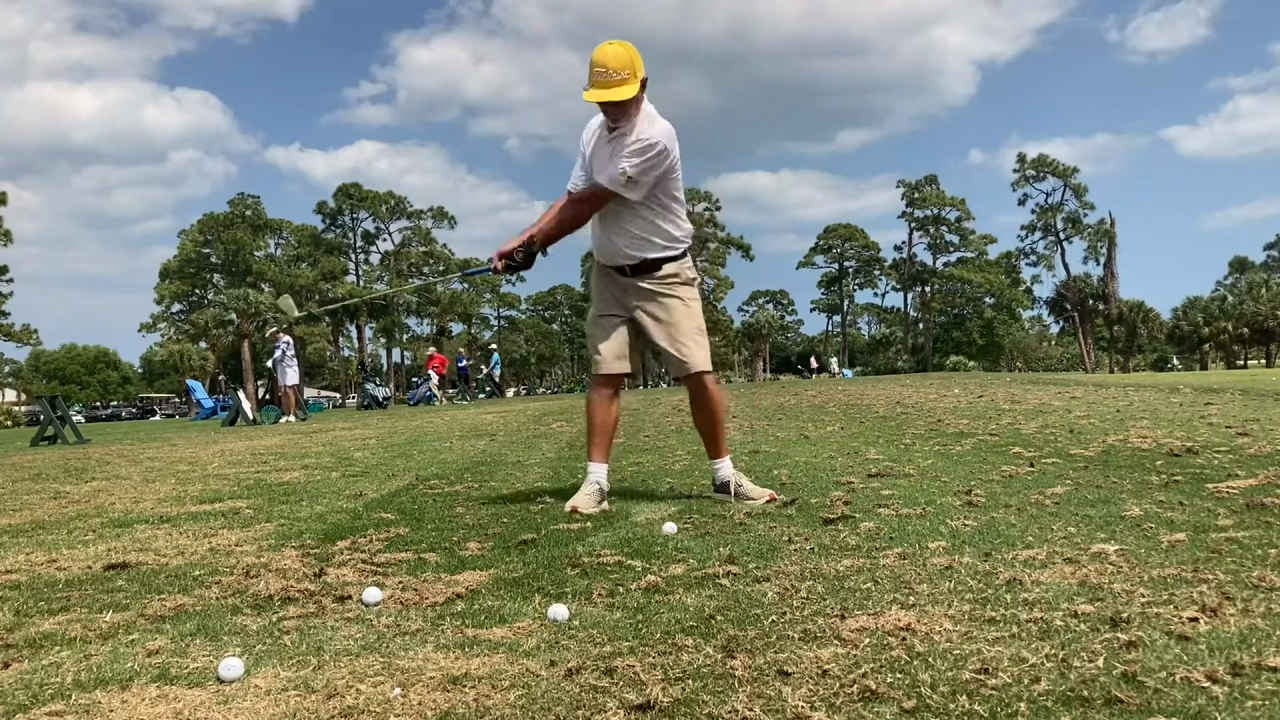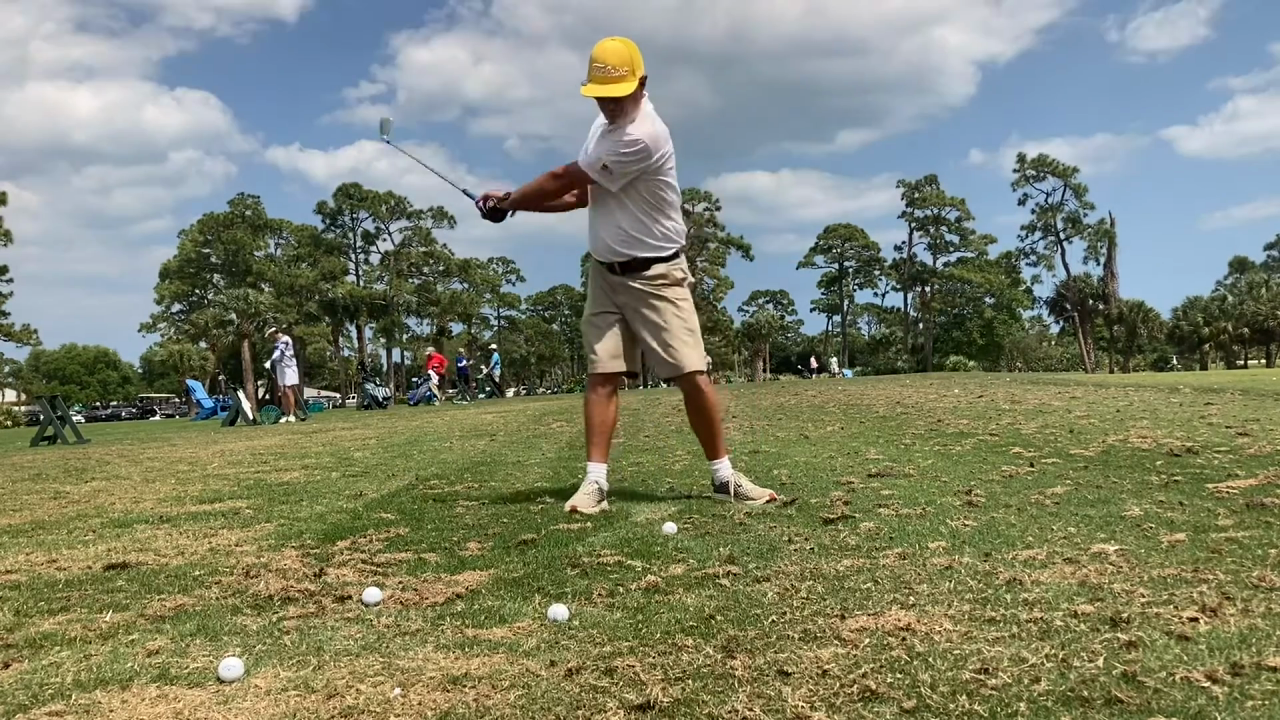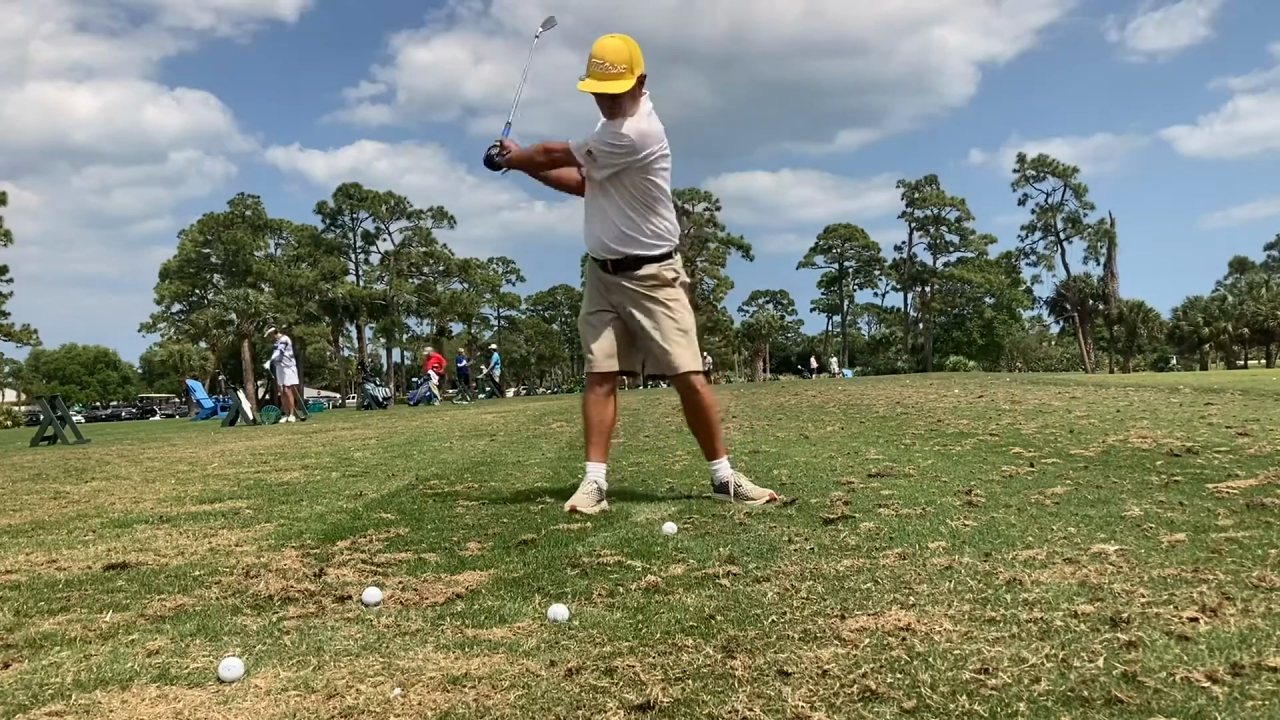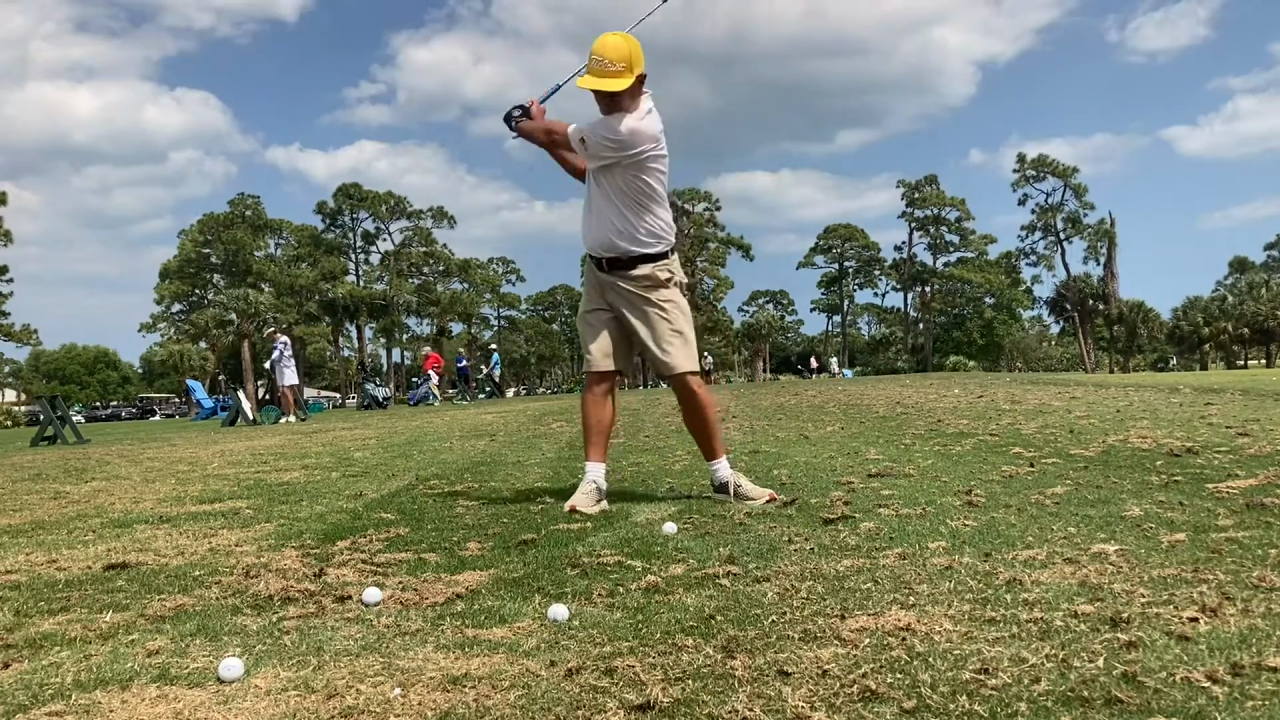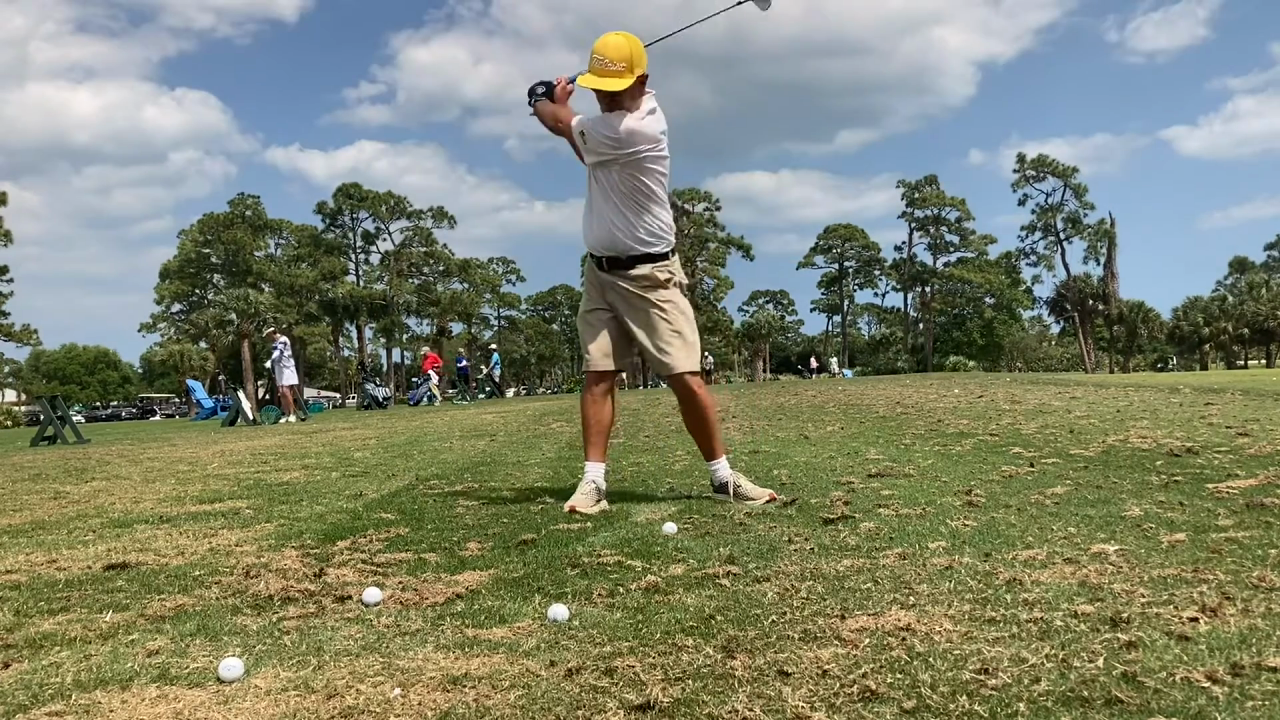
dt=0.1s
person 1, frame 1
left shoulder: (654, 137)
right shoulder: (596, 129)
left elbow: (590, 202)
right elbow: (572, 198)
left wrist: (533, 243)
right wrist: (524, 241)
left hip: (664, 273)
right hip: (610, 274)
left knee: (698, 372)
right knee: (604, 374)
left ankle: (724, 474)
right ankle: (596, 481)
person 1, frame 2
left shoulder: (642, 136)
right shoulder: (611, 123)
left elbow: (569, 179)
right elbow: (580, 193)
left wrist: (511, 199)
right wrist: (514, 201)
left hip: (656, 275)
right hip: (606, 273)
left knee: (692, 374)
right knee: (602, 374)
left ankle: (724, 475)
right ankle: (595, 482)
person 1, frame 3
left shoulder: (635, 133)
right shoulder: (614, 118)
left elbow: (559, 155)
right elbow: (583, 181)
left wrist: (514, 156)
right wrist: (524, 163)
left hip: (651, 274)
right hip: (602, 272)
left knee: (687, 374)
right knee: (600, 374)
left ankle: (723, 475)
right ankle: (595, 481)
person 1, frame 4
left shoulder: (631, 130)
right shoulder: (621, 114)
left elbow: (549, 133)
right elbow: (585, 169)
left wrist: (525, 121)
right wrist: (541, 130)
left hip: (647, 273)
right hip: (599, 270)
left knee: (683, 375)
right knee: (598, 373)
left ankle: (722, 475)
right ankle: (593, 481)
person 1, frame 5
left shoulder: (632, 129)
right shoulder: (622, 115)
left elbow: (561, 123)
left wrist: (548, 102)
right wrist: (558, 103)
left hip: (649, 274)
right hip: (601, 270)
left knee: (684, 376)
right knee: (598, 373)
left ankle: (723, 475)
right ankle: (594, 480)
